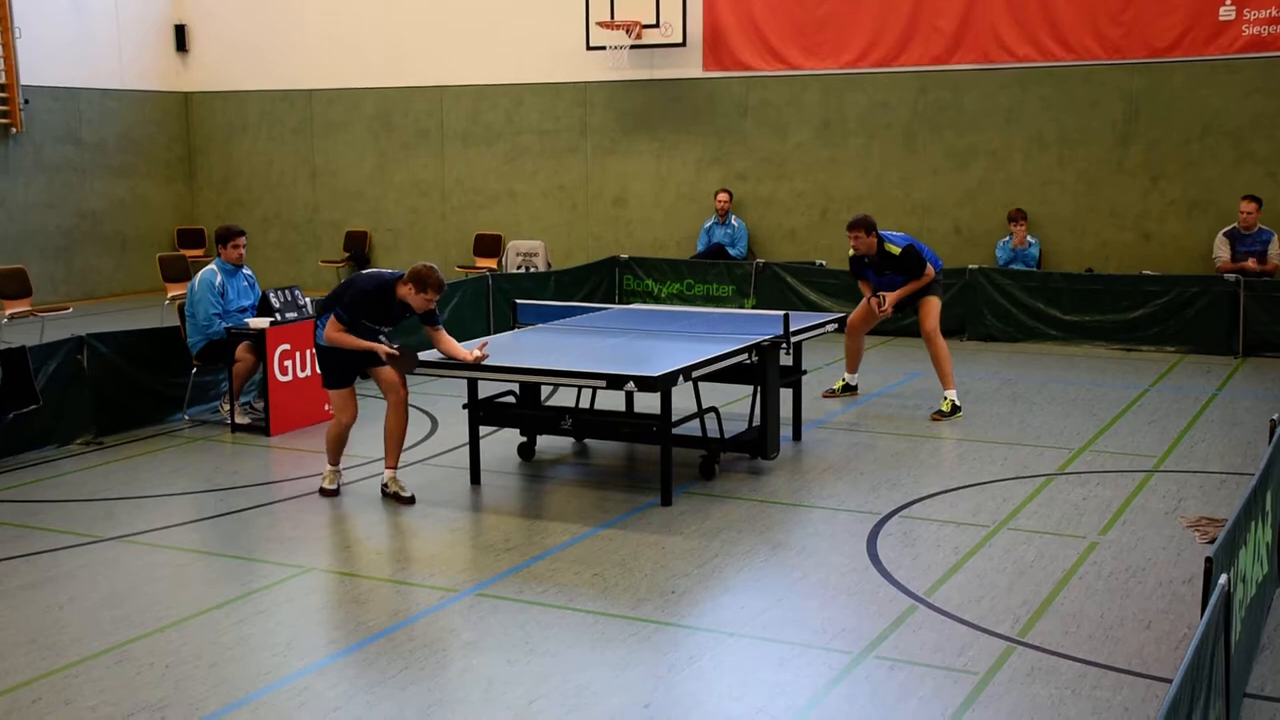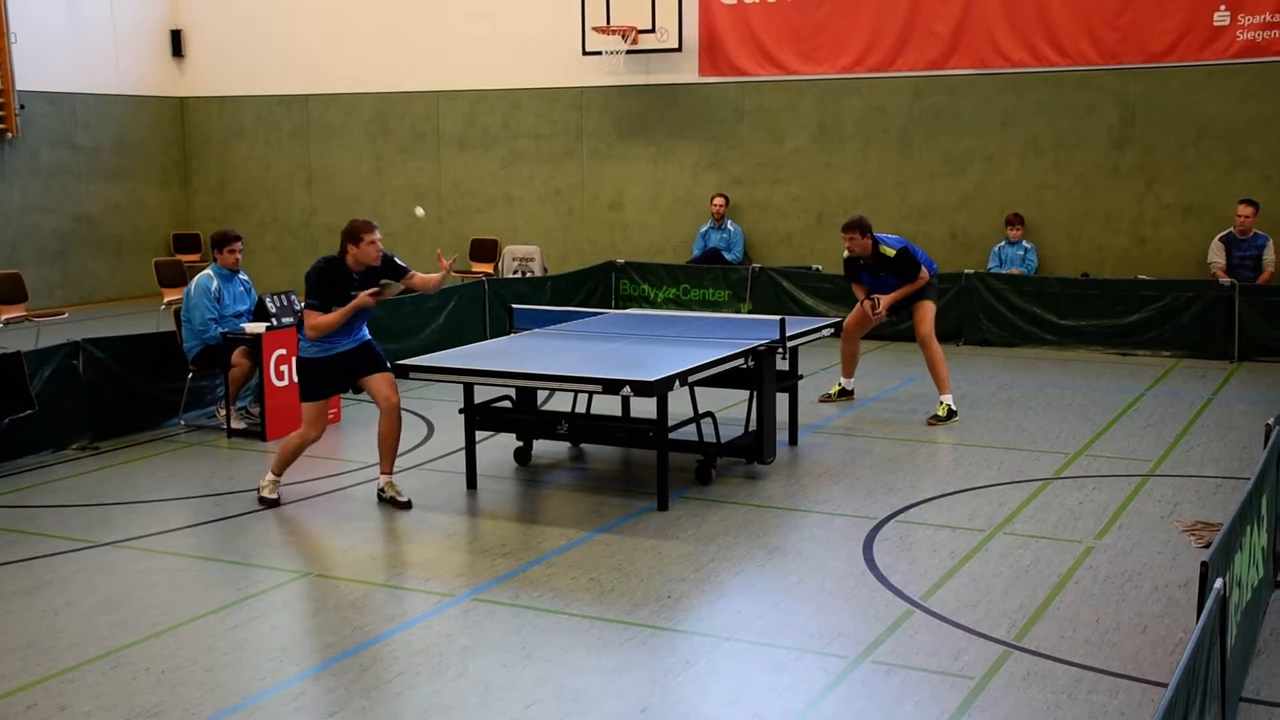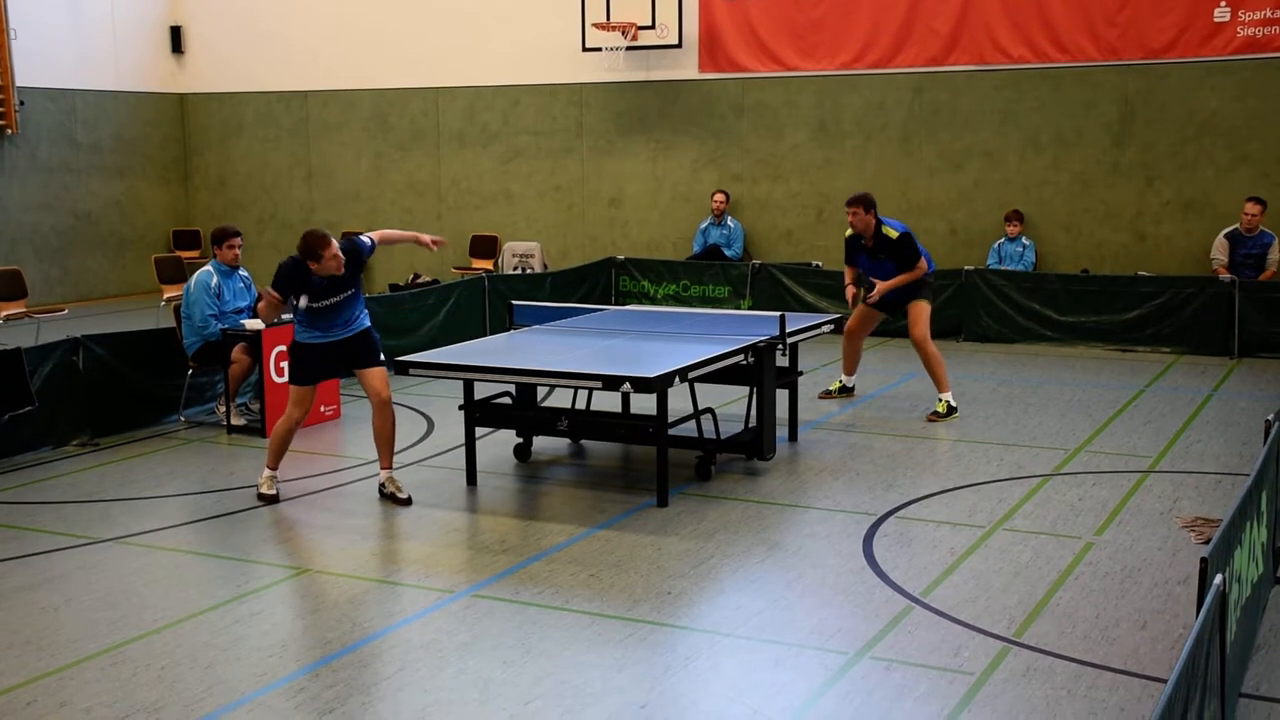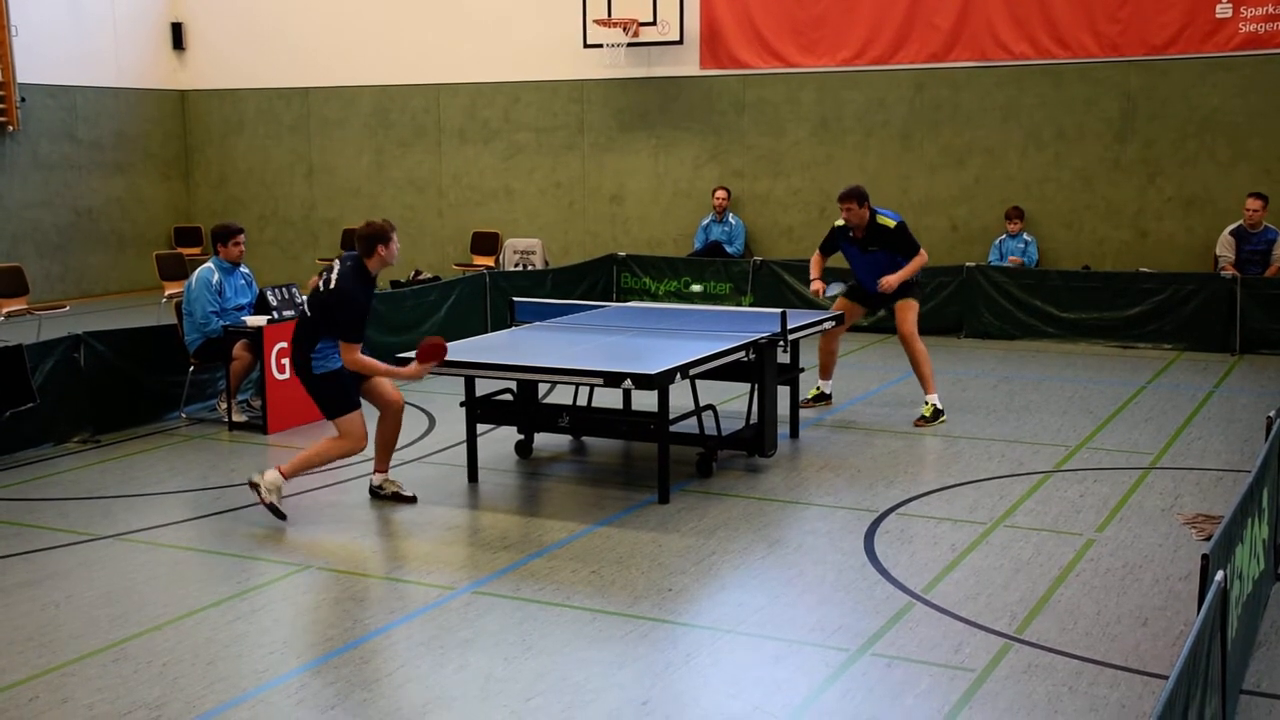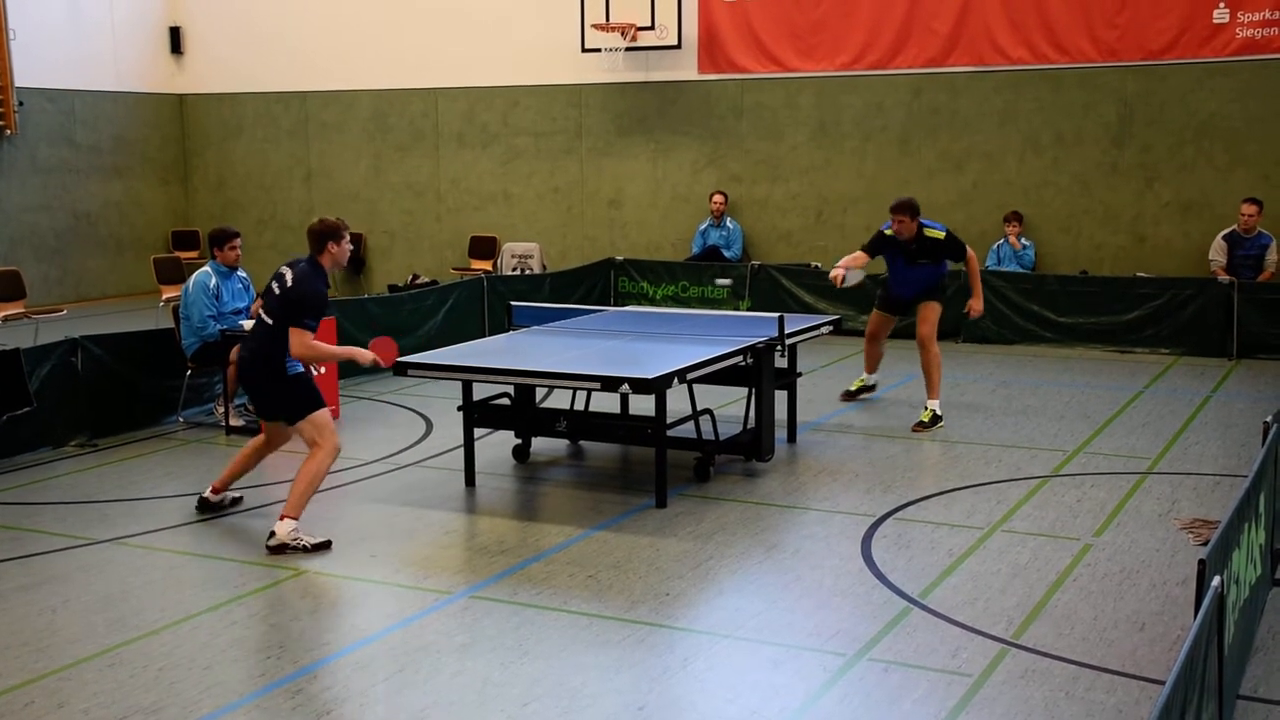
dt=0.5s
person 1, frame 1
left shoulder: (421, 296)
right shoulder: (367, 290)
left elbow: (439, 337)
right elbow: (331, 334)
left wrist: (466, 355)
right wrist: (374, 347)
left hip: (372, 337)
right hip: (336, 338)
left knee: (399, 396)
right knee: (346, 416)
left ankle: (390, 477)
right ankle: (332, 469)
person 1, frame 2
left shoulder: (381, 261)
right shoulder: (322, 272)
left elbow: (421, 282)
right elbow: (313, 331)
left wrist: (443, 274)
right wrist: (354, 305)
left hip: (357, 342)
right hip: (318, 353)
left knee: (391, 402)
right knee: (312, 432)
left ankle: (386, 483)
right ankle: (272, 478)
person 1, frame 3
left shoulder: (351, 250)
right shoulder: (290, 272)
left elbow: (378, 236)
right elbow: (268, 317)
left wrist: (418, 238)
right wrist: (268, 303)
left hip: (356, 331)
right hip: (311, 340)
left knee: (382, 398)
right knee: (295, 415)
left ankle: (386, 478)
right ankle: (269, 474)
person 1, frame 4
left shoulder: (350, 260)
right shoulder: (354, 296)
left elbow: (314, 285)
right elbow: (352, 360)
right wrist: (403, 373)
left hip: (333, 346)
right hip: (319, 359)
left knee: (394, 404)
right knee: (355, 440)
left ankle: (381, 480)
right ankle: (272, 480)
person 1, frame 5
left shoulder: (292, 267)
right shoulder: (312, 289)
left elbow: (258, 309)
right elbow: (301, 350)
right wrist: (353, 353)
left hip: (252, 362)
right hip: (278, 370)
left knee: (276, 435)
right knee: (327, 445)
left ankle: (215, 494)
right ankle: (285, 530)
person 2, frame 1
left shoulder: (901, 250)
right shoulder: (855, 256)
left elbow: (929, 273)
right elbow: (863, 280)
left wrist: (896, 295)
right wrist: (870, 298)
left hip: (925, 281)
right hip: (887, 288)
left knee: (930, 331)
right knee: (853, 326)
left ankle: (951, 400)
right ankle: (849, 382)
person 2, frame 2
left shoulder: (895, 251)
right shoulder: (850, 258)
left elbow: (923, 277)
right elbow: (857, 283)
left wrist: (891, 299)
right wrist: (864, 300)
left hip: (920, 285)
right hip: (882, 291)
left knee: (925, 335)
right knee: (849, 329)
left ankle: (947, 404)
right ankle: (846, 387)
person 2, frame 3
left shoulder: (897, 236)
right shoulder: (852, 237)
left elbow: (921, 268)
right elbow: (851, 266)
left wrist: (887, 286)
right wrist: (850, 285)
left hip: (915, 283)
right hip: (881, 287)
left knee: (919, 338)
right knee: (851, 332)
left ankle: (947, 400)
right ankle: (847, 383)
person 2, frame 4
left shoulder: (891, 226)
right shoulder: (840, 229)
left elbow: (922, 257)
right elbow: (819, 255)
left wrist: (898, 277)
right wrist: (816, 279)
left hip: (902, 284)
right hip: (864, 285)
left knee: (907, 333)
right knee: (828, 328)
left ankle: (933, 403)
right ankle: (824, 390)
person 2, frame 5
left shoulder: (938, 237)
right shoulder: (885, 236)
left elbow: (970, 257)
right elbow: (860, 256)
left wrist: (976, 296)
right wrist: (840, 268)
left hip: (930, 287)
right hip: (895, 288)
left knee: (925, 338)
right knee: (872, 336)
left ankle: (933, 409)
right ankle: (867, 379)
person 3, frame 1
left shoulder: (246, 274)
right shoulder: (208, 279)
left elbow: (260, 309)
right elbow: (211, 326)
right hip: (210, 342)
right knee: (250, 353)
right ankle: (230, 402)
person 3, frame 2
left shoulder: (242, 279)
right shoulder: (204, 284)
left elbow: (255, 314)
right elbow: (206, 331)
right hip: (205, 347)
right knee: (245, 358)
left ankle: (258, 404)
right ankle: (226, 407)
person 3, frame 3
left shoulder: (242, 275)
right shoulder: (204, 280)
left elbow: (255, 311)
right elbow: (206, 327)
right hip: (205, 343)
right knee: (245, 354)
left ankle: (258, 400)
right ankle: (225, 404)
person 3, frame 4
left shoulder: (243, 272)
right shoulder: (205, 277)
left elbow: (257, 307)
right elbow: (208, 324)
right hip: (206, 340)
right knee: (246, 351)
left ankle: (260, 396)
right ankle: (227, 400)
person 3, frame 5
left shoulder: (241, 276)
right shoulder: (202, 281)
left elbow: (254, 312)
right elbow: (205, 328)
right wrist: (237, 332)
right hip: (203, 344)
right ankle: (223, 404)
